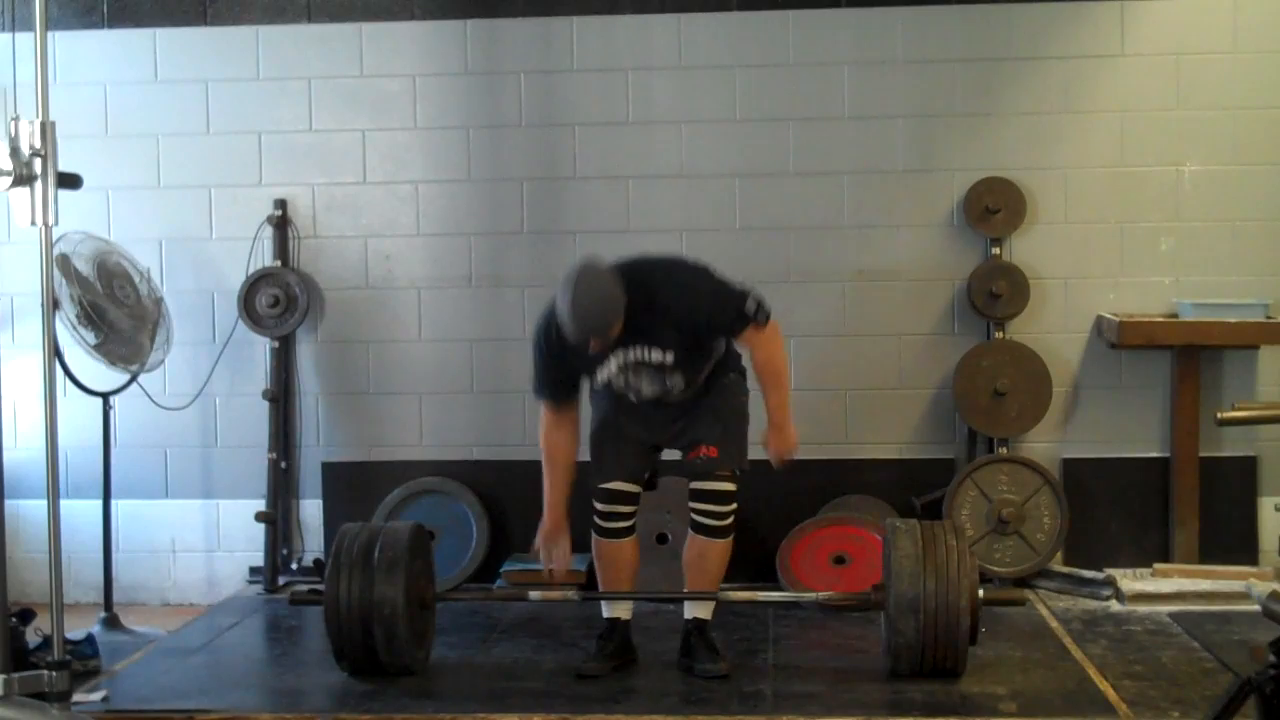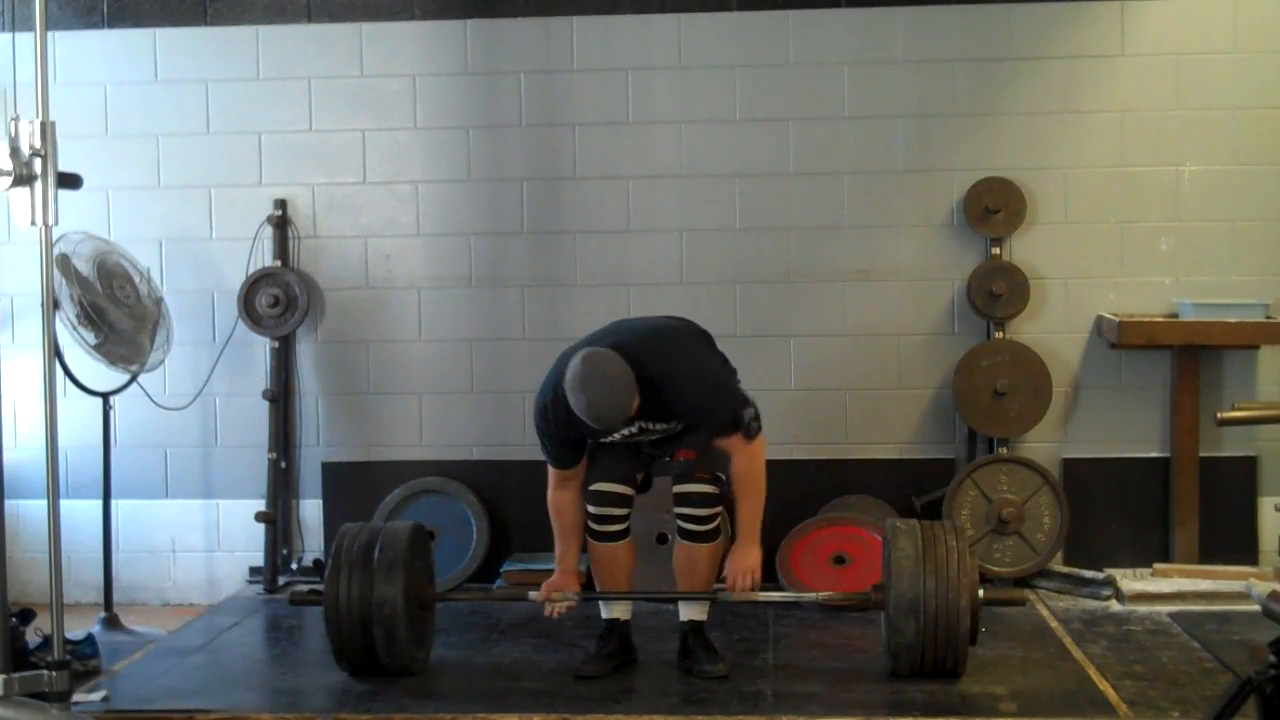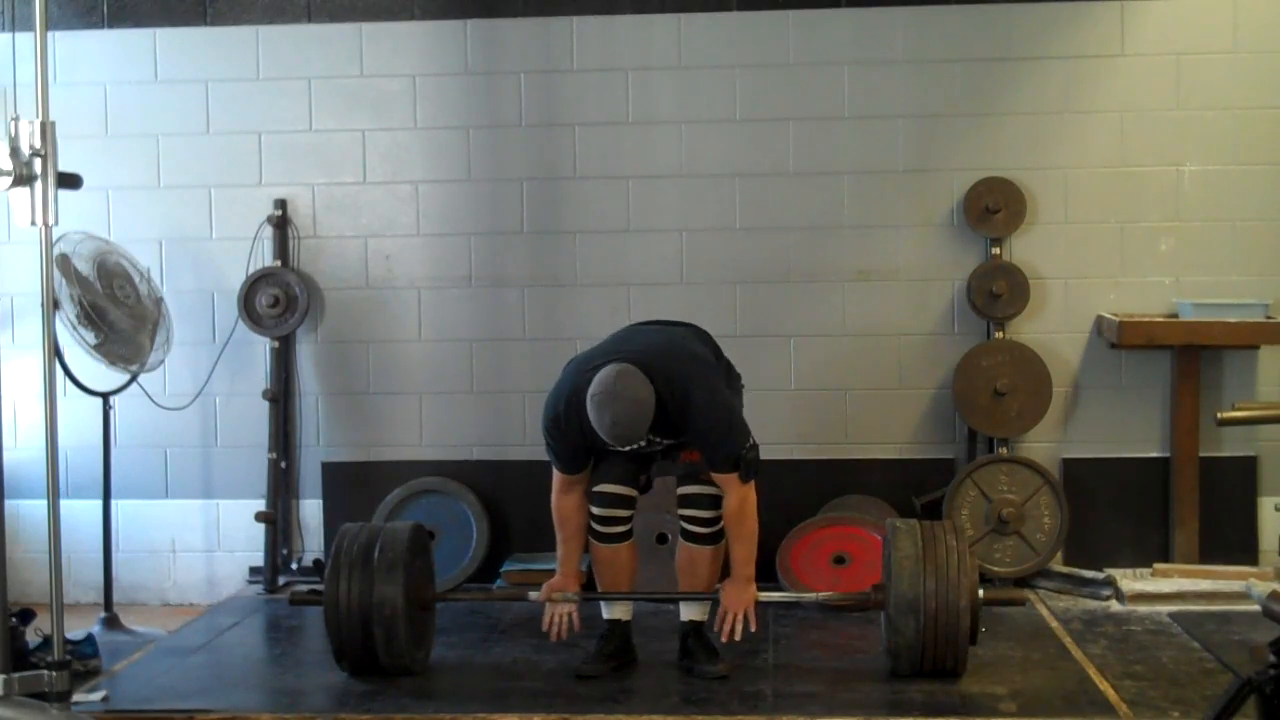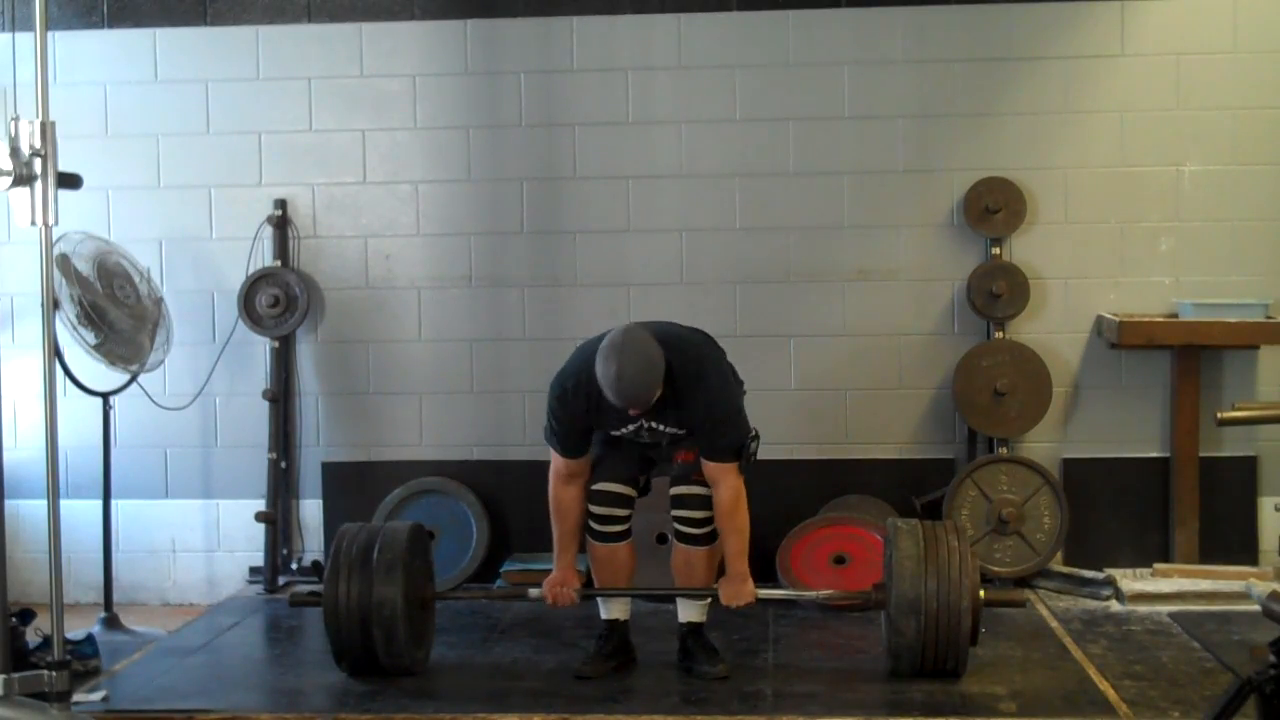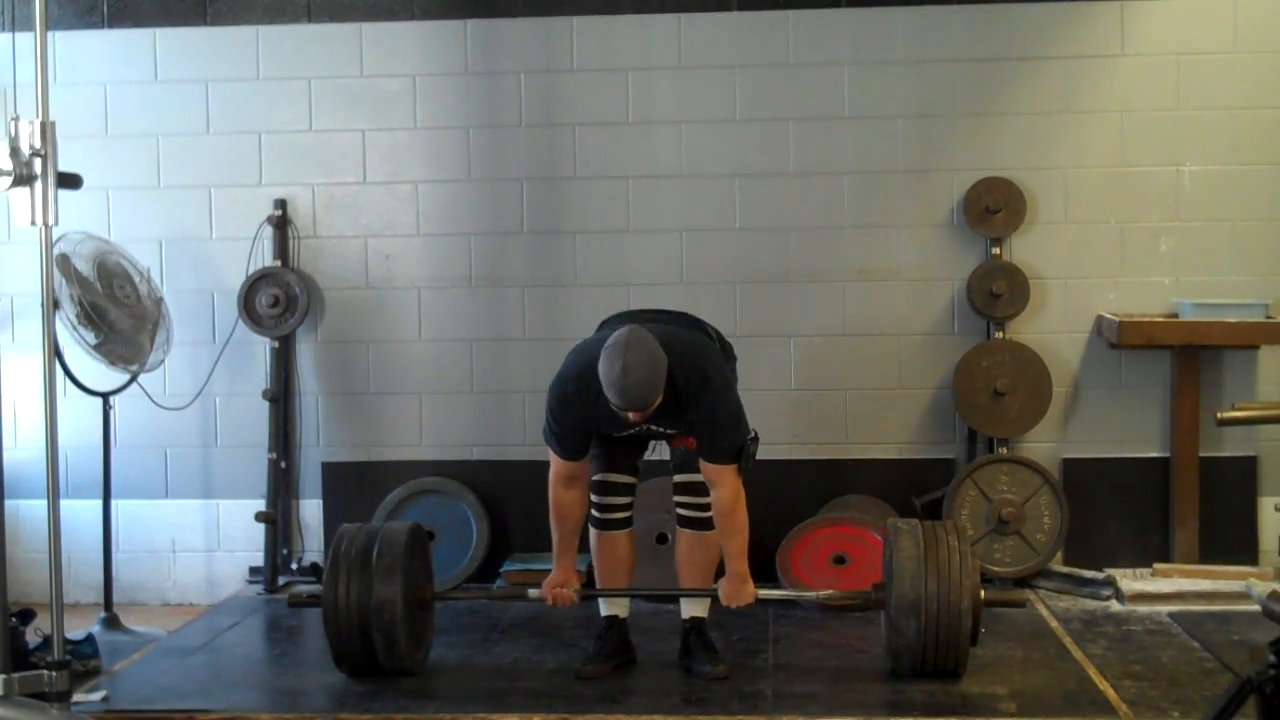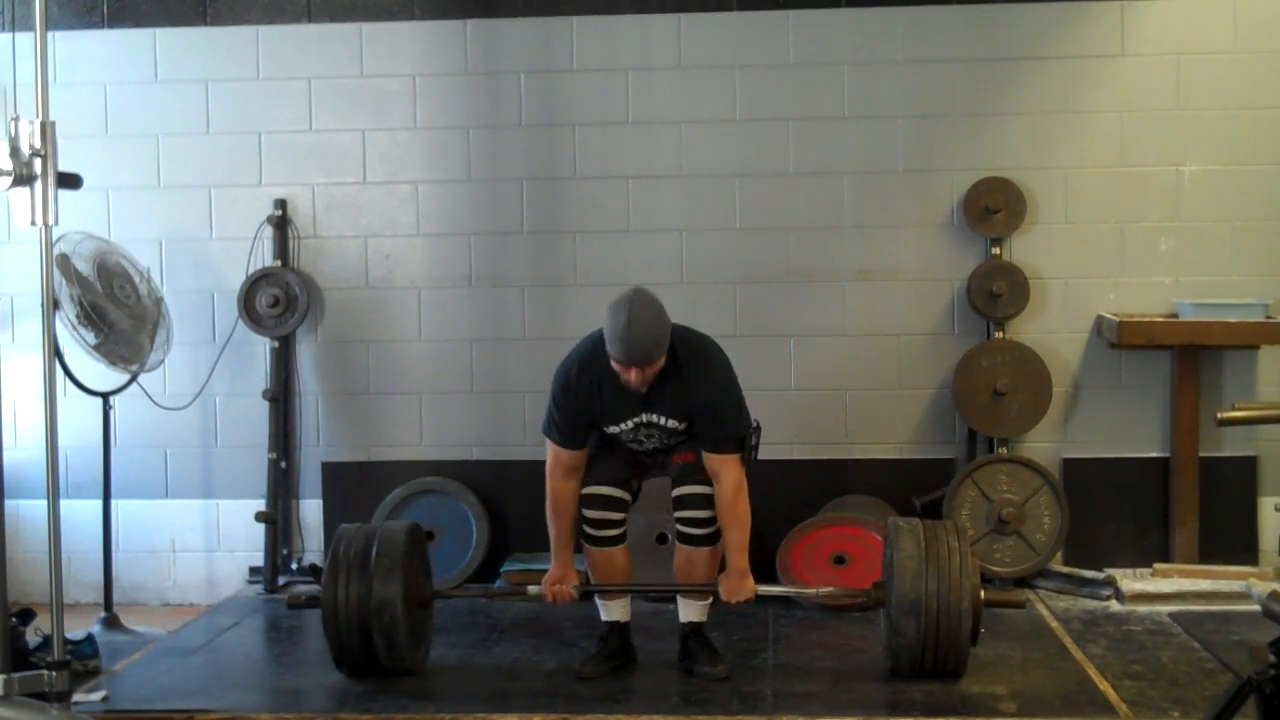
dt=0.5s
person 1, frame 1
left shoulder: (682, 289)
right shoulder: (555, 335)
left elbow: (761, 331)
right elbow: (558, 422)
left wrist: (780, 423)
right wrist: (555, 516)
left hip: (708, 393)
right hip: (625, 401)
left knee: (713, 501)
right knee: (611, 504)
left ankle: (697, 635)
right ankle: (615, 636)
person 1, frame 2
left shoulder: (689, 374)
right shoulder: (554, 404)
left elbow: (747, 447)
right elbow: (565, 485)
left wrist: (748, 543)
right wrist: (566, 570)
left hip: (694, 406)
left knee: (699, 503)
right knee: (602, 503)
left ankle: (692, 634)
right ankle: (616, 634)
person 1, frame 3
left shoulder: (705, 400)
right shoulder: (566, 406)
left elbow: (738, 491)
right elbow: (569, 490)
left wrist: (742, 579)
right wrist: (566, 573)
left hip: (698, 389)
left knee: (703, 507)
right knee: (606, 506)
left ankle: (693, 635)
right ankle: (616, 635)
person 1, frame 4
left shoulder: (707, 377)
right shoulder: (573, 385)
left elbow: (727, 483)
right elbow: (567, 477)
left wrist: (738, 573)
right wrist: (564, 566)
left hip: (698, 430)
left knee: (696, 512)
right knee: (603, 509)
left ankle: (692, 635)
right ankle: (614, 635)
person 1, frame 5
left shoulder: (707, 379)
right shoulder: (573, 385)
left elbow: (724, 485)
right elbow: (567, 482)
left wrist: (738, 573)
right wrist: (563, 567)
left hip: (690, 388)
left knee: (697, 498)
right knee: (607, 499)
left ankle: (694, 633)
right ankle: (613, 633)
person 1, frame 6
left shoulder: (707, 368)
right shoulder: (577, 373)
left elbow: (728, 475)
right elbow: (563, 471)
left wrist: (738, 568)
right wrist: (561, 563)
left hip: (691, 439)
right hip: (616, 441)
left knee: (699, 514)
right knee: (597, 513)
left ankle: (693, 635)
right ankle: (615, 635)
